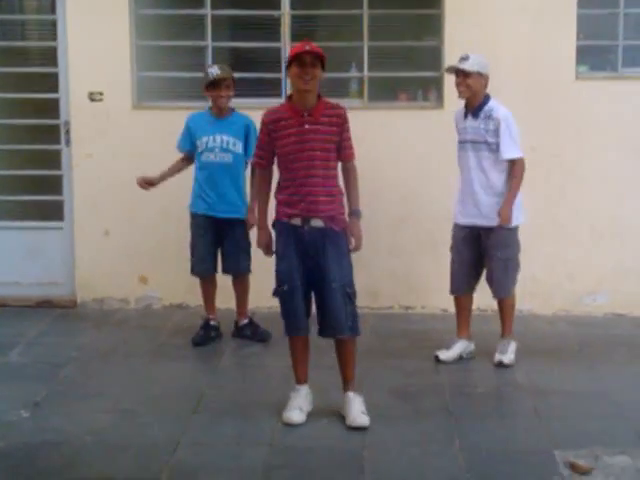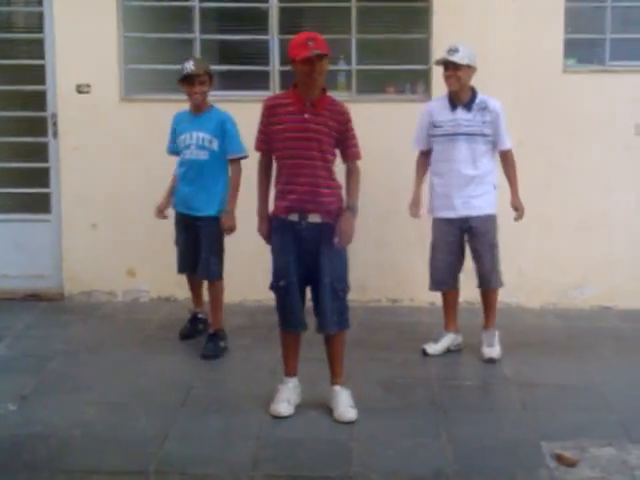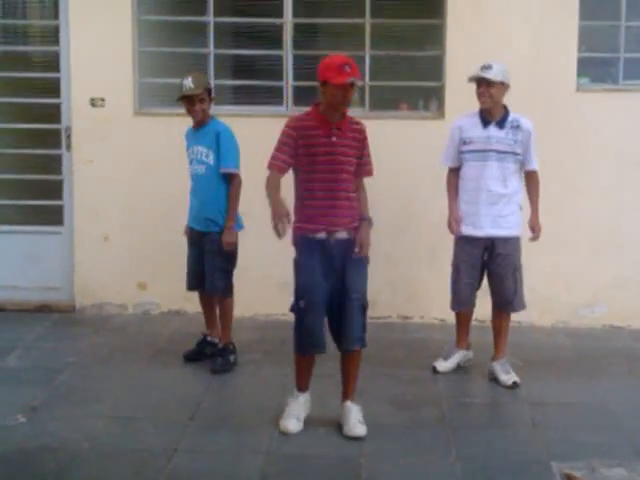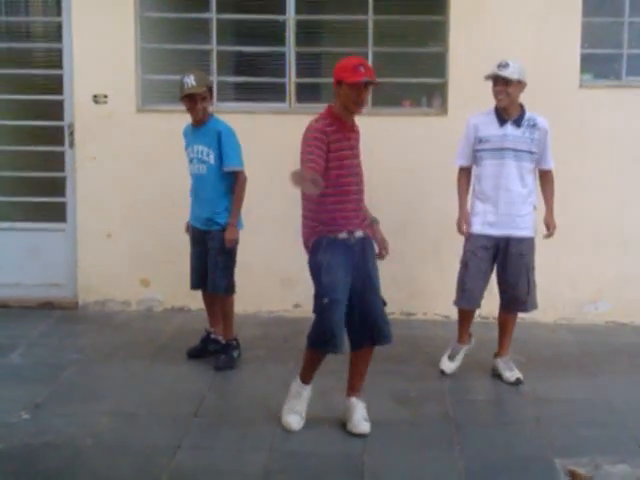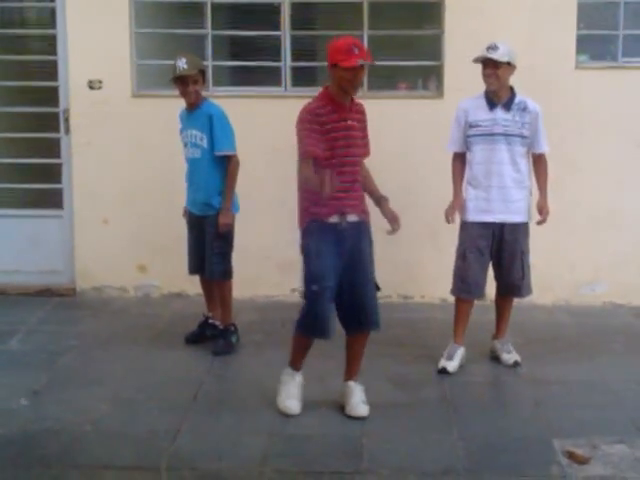
dt=0.4s
person 1, frame 1
left shoulder: (337, 115)
right shoulder: (272, 118)
left elbow: (348, 167)
right elbow: (263, 174)
left wrist: (355, 217)
right wrist: (262, 225)
left hip: (331, 224)
right hip: (290, 226)
left knee: (341, 309)
right knee: (294, 309)
left ankle: (351, 393)
right ankle: (301, 390)
person 1, frame 2
left shoulder: (339, 112)
right shoulder: (273, 107)
left elbow: (352, 167)
right elbow: (265, 162)
left wrist: (349, 212)
right wrist: (262, 211)
left hip: (328, 220)
right hip: (287, 221)
left knee: (333, 303)
right knee: (288, 302)
left ankle: (339, 387)
right ankle: (289, 383)
person 1, frame 3
left shoulder: (357, 130)
right shoulder: (298, 126)
right elbow: (275, 172)
left wrist: (365, 222)
right wrist: (276, 202)
left hip: (348, 240)
right hip: (312, 239)
left knee: (353, 322)
right knee: (309, 322)
left ankle: (349, 404)
right ankle: (300, 396)
person 1, frame 4
left shoulder: (353, 129)
right shoulder: (320, 129)
right elbow: (308, 174)
left wrist: (373, 225)
right wrist: (307, 181)
left hip: (359, 238)
right hip: (327, 239)
left knee: (371, 321)
right knee: (329, 321)
left ankle: (354, 400)
right ankle: (301, 387)
person 1, frame 5
left shoulder: (359, 113)
right shoulder: (312, 113)
right elbow: (306, 166)
left wrist: (383, 203)
right wrist: (318, 183)
left hip: (356, 222)
right hip: (321, 224)
left knee: (363, 306)
right knee: (318, 304)
left ankle: (352, 384)
right ankle: (292, 374)
person 2, frame 1
left shoulder: (500, 115)
right shoulder: (459, 117)
left elbow: (517, 163)
left wrist: (508, 205)
left hip: (496, 214)
right hip: (466, 214)
left knee: (503, 278)
right knee: (460, 277)
left ankle: (507, 340)
right ankle: (463, 340)
person 2, frame 2
left shoulder: (492, 108)
right shoulder: (431, 110)
left elbow: (505, 152)
right elbow: (424, 153)
left wrist: (515, 193)
right wrist: (417, 190)
left hip: (481, 205)
right hip: (444, 205)
left knee: (487, 270)
right knee: (445, 271)
left ankle: (490, 332)
right ankle: (451, 333)
person 2, frame 3
left shoulder: (523, 128)
right shoulder: (462, 126)
left elbow: (530, 173)
right elbow: (453, 171)
left wrist: (535, 214)
right wrist: (452, 209)
left hip: (506, 226)
right hip: (469, 224)
left knee: (505, 293)
right knee: (462, 289)
left ankle: (499, 360)
right ankle: (461, 348)
person 2, frame 4
left shoulder: (539, 127)
right shoulder: (477, 124)
left elbow: (545, 172)
right elbow: (465, 169)
left wrist: (549, 212)
right wrist: (462, 209)
left hip: (520, 226)
right hip: (482, 223)
left knee: (515, 294)
right knee: (468, 289)
left ankle: (502, 357)
right ankle: (462, 341)
person 2, frame 5
left shoulder: (529, 110)
right shoulder: (467, 109)
left elbow: (538, 156)
right elbow: (459, 156)
left wrist: (543, 197)
right wrist: (456, 195)
left hip: (515, 210)
right hip: (477, 210)
left knee: (511, 278)
right knee: (468, 277)
left ankle: (500, 340)
right ankle: (457, 344)
person 3, frame 1
left shoulder: (245, 124)
right shoulder: (194, 122)
left elbow: (254, 167)
left wrist: (253, 208)
right wrist: (158, 179)
left hip: (235, 210)
right hip: (202, 209)
left knee: (239, 267)
right knee: (204, 268)
left ankle: (244, 321)
right ankle: (211, 322)
person 3, frame 2
left shoulder: (222, 120)
right shoulder: (178, 120)
left elbow: (235, 166)
left wrist: (230, 210)
right wrist: (167, 197)
left hip: (211, 210)
right hip: (183, 208)
left knee: (212, 270)
right knee: (189, 266)
left ankle: (217, 331)
right ankle: (199, 314)
person 3, frame 3
left shoulder: (222, 133)
right shoulder: (190, 134)
left elbow: (235, 180)
left wrist: (230, 226)
left hip: (219, 226)
right hip: (198, 225)
left knee: (221, 286)
right knee: (201, 284)
left ankle: (227, 346)
right ankle: (211, 338)
person 3, frame 4
left shoulder: (222, 131)
right shoulder: (187, 132)
left elbow: (240, 177)
left wrist: (233, 223)
left hip: (221, 224)
right hip: (199, 222)
left knee: (221, 284)
right knee: (203, 283)
left ankle: (230, 342)
right ankle: (214, 335)
person 3, frame 5
left shoulder: (214, 114)
right shoulder: (184, 116)
left elbow: (232, 161)
left wrist: (227, 208)
left hip: (216, 209)
right hip: (195, 207)
left knee: (219, 269)
right knee: (201, 267)
left ankle: (228, 327)
right ankle: (212, 320)
